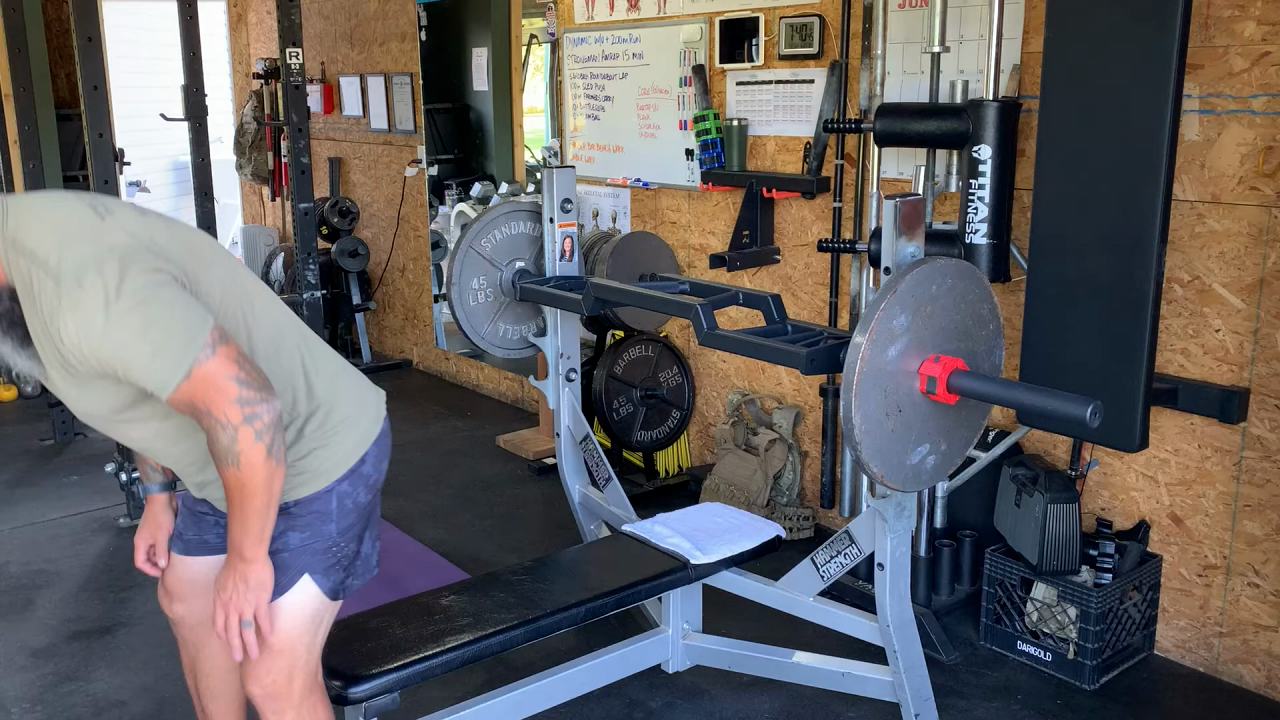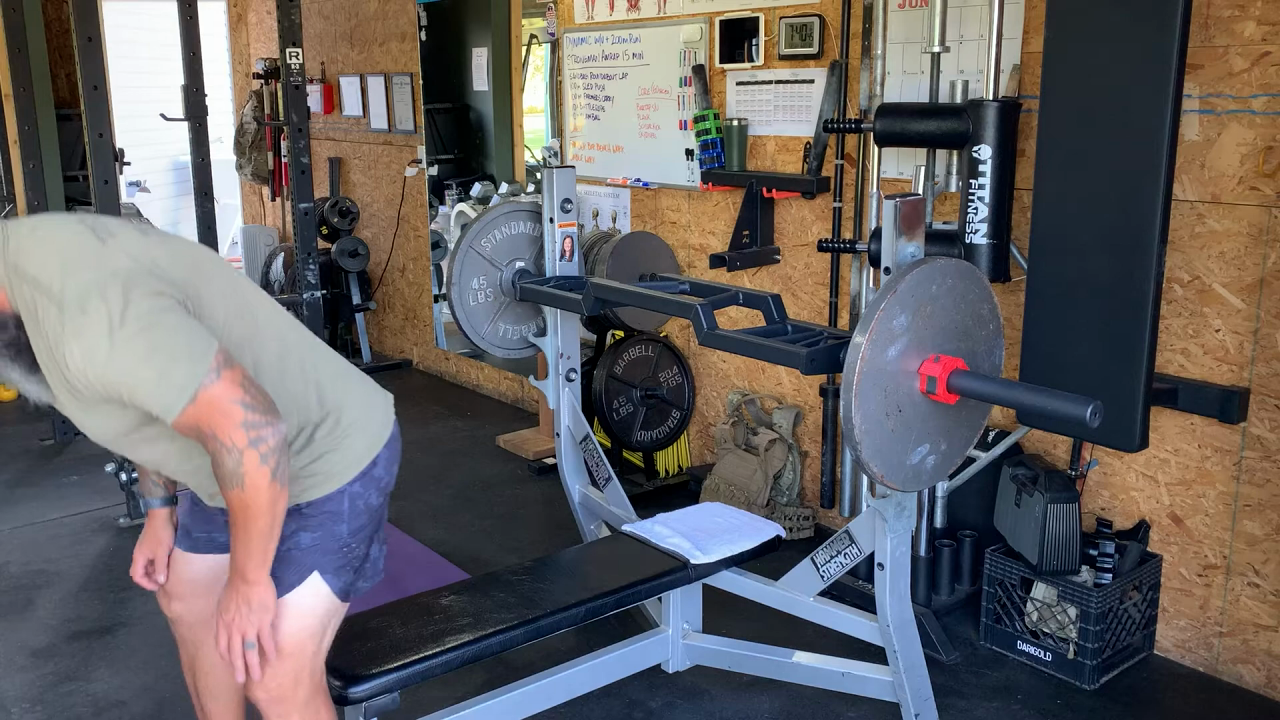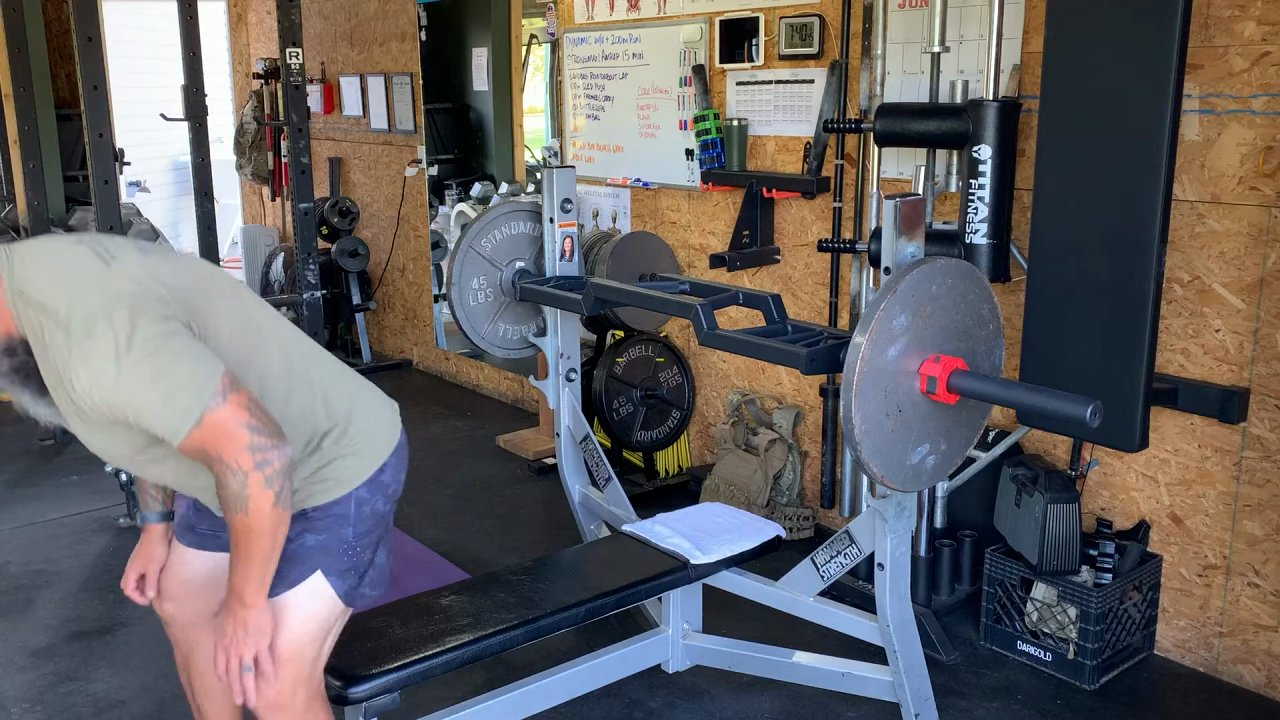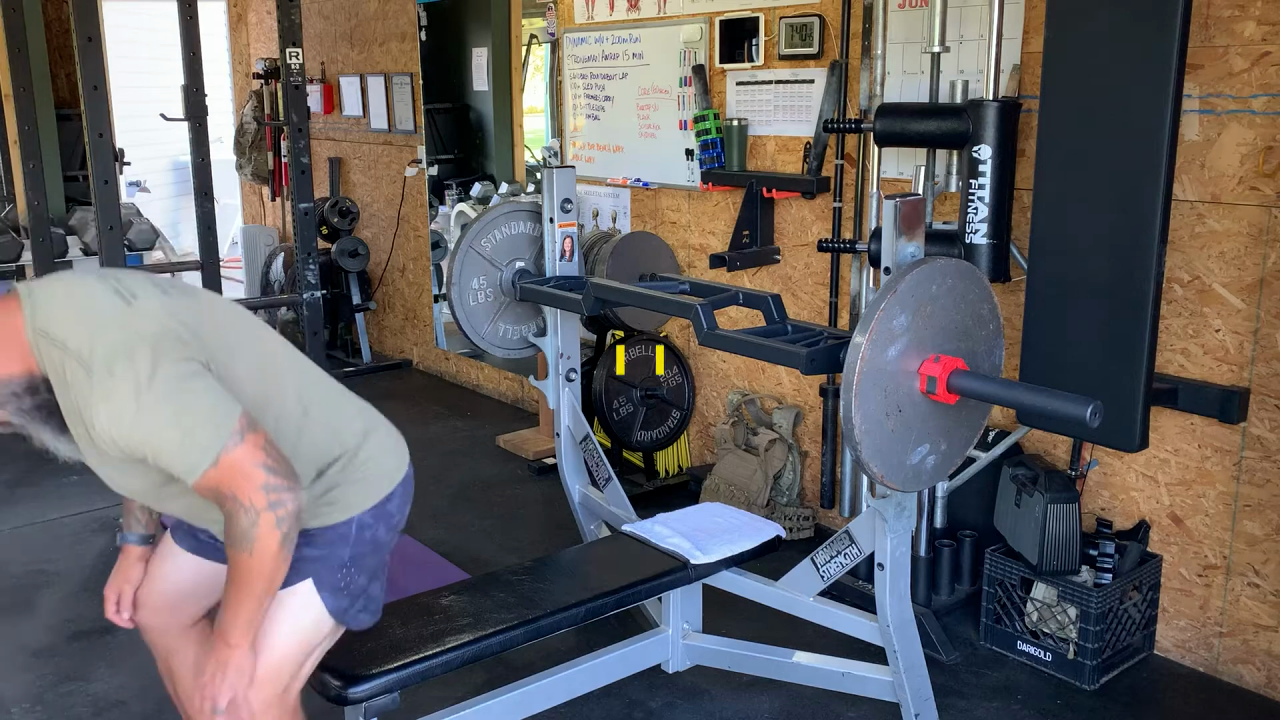
dt=0.1s
person 1, frame 1
left shoulder: (82, 281)
left elbow: (246, 409)
left wrist: (245, 560)
right wrist: (158, 496)
left hip: (318, 456)
right knee: (188, 603)
person 1, frame 2
left shoulder: (85, 307)
left elbow: (252, 429)
left wrist: (248, 580)
right wrist: (159, 510)
left hip: (327, 459)
right knee: (187, 601)
person 1, frame 3
left shoulder: (91, 334)
left elbow: (257, 457)
left wrist: (245, 604)
right wrist: (155, 525)
left hip: (339, 467)
right knee: (180, 602)
person 1, frame 4
left shoulder: (114, 370)
right shoulder: (55, 309)
left elbow: (268, 493)
left wrist: (234, 640)
right wrist: (136, 546)
left hip: (343, 492)
right knee: (161, 609)
